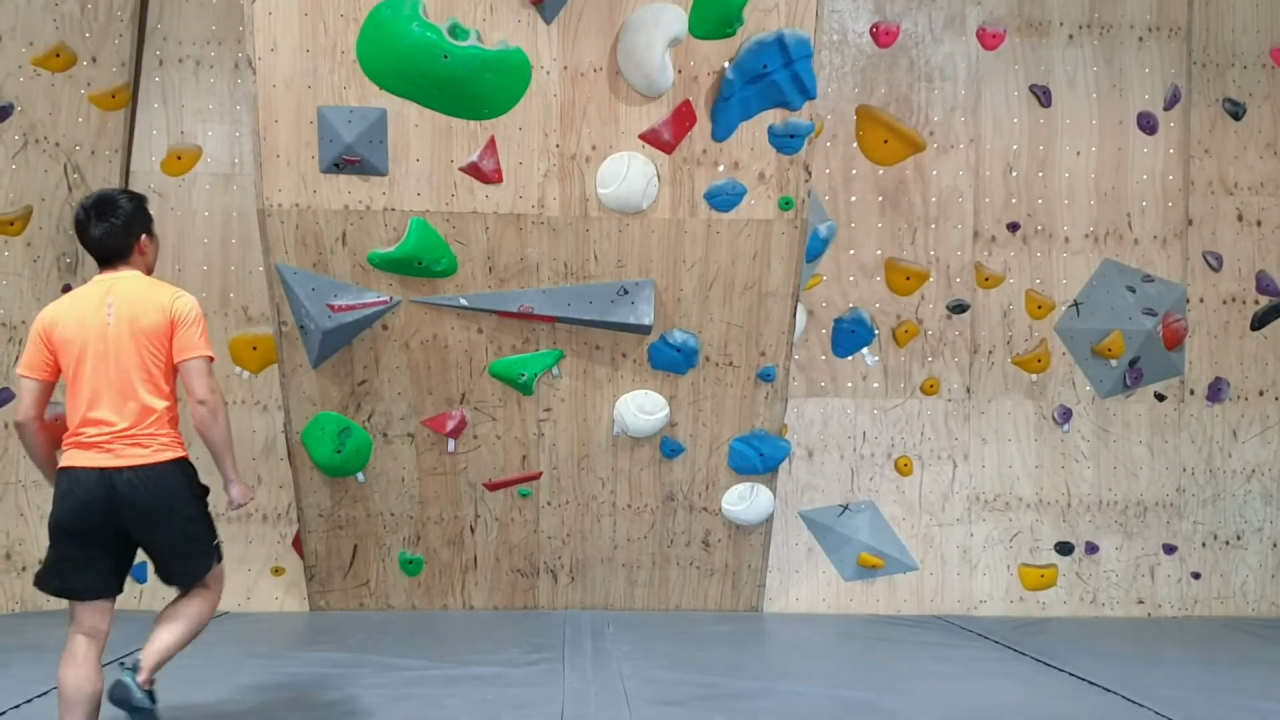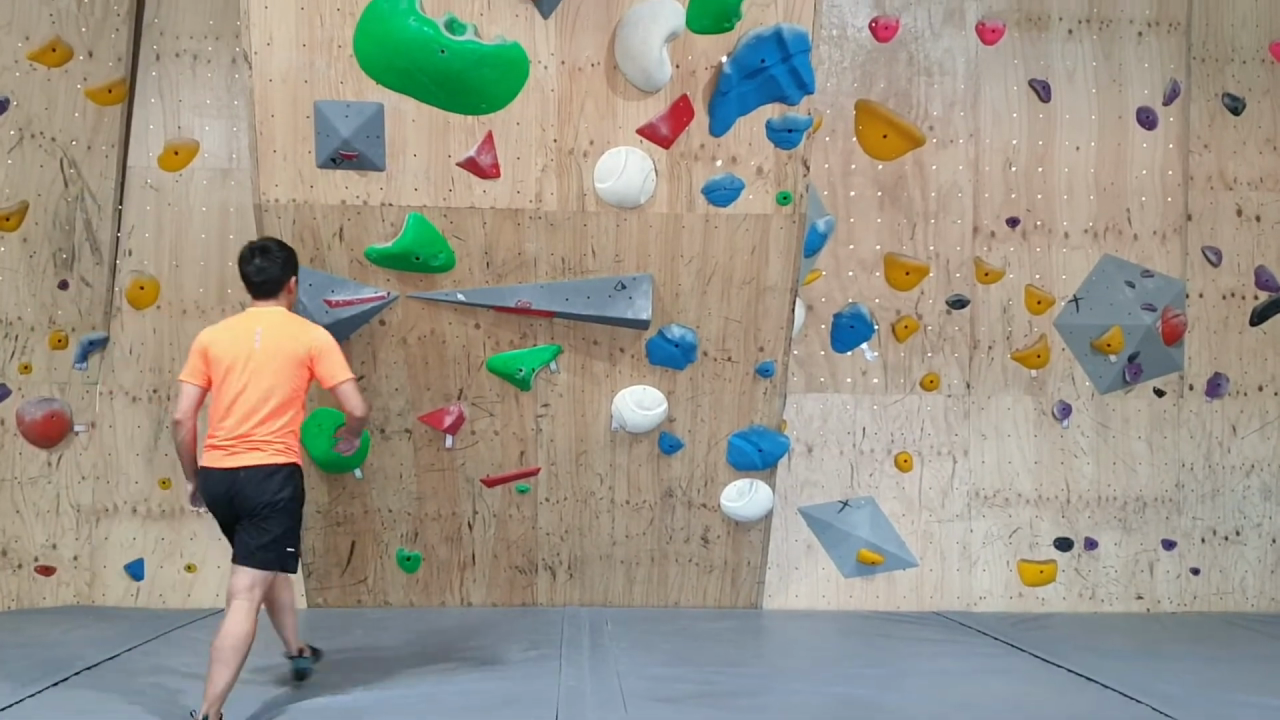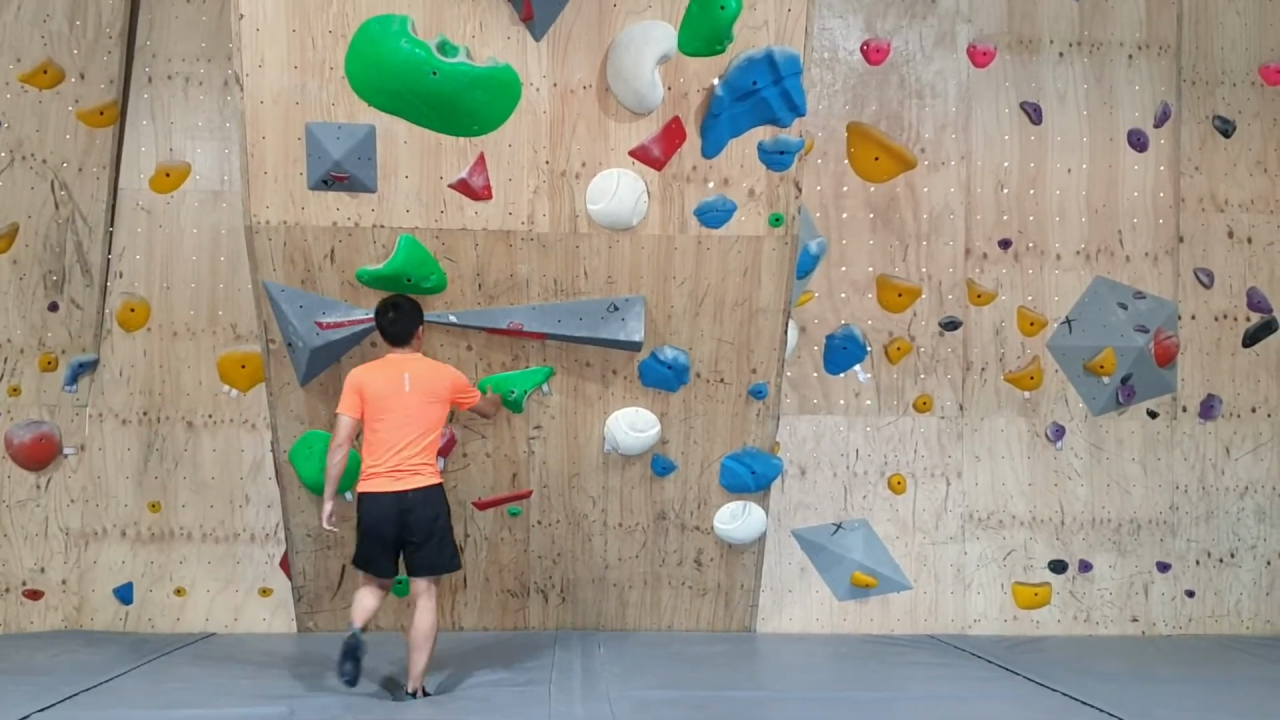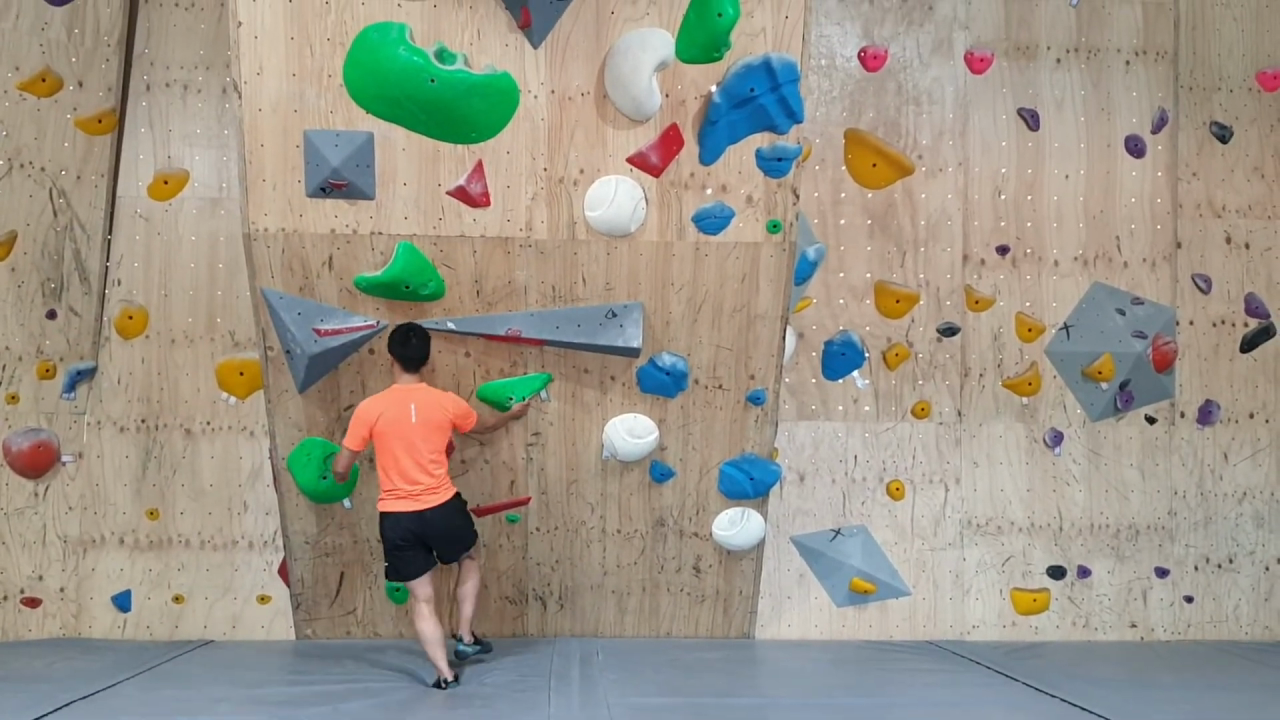
dt=1s
person 1, frame 1
left shoulder: (54, 314)
right shoulder: (175, 304)
left elbow: (26, 417)
right elbow: (203, 399)
left wrist: (58, 479)
right wrist: (232, 477)
left hip: (81, 481)
right hip: (156, 474)
left knee: (86, 631)
right knee: (205, 584)
right ankle: (142, 673)
person 1, frame 2
left shoulder: (211, 336)
right shoulder: (312, 336)
left elbow: (181, 417)
right elbow: (357, 410)
left wrist: (192, 477)
right wrist: (351, 436)
left hip: (216, 475)
right hip: (272, 475)
left knee: (267, 566)
right knee: (243, 596)
left ankle: (298, 653)
person 1, frame 3
left shoulder: (360, 377)
right shoulder: (446, 376)
left elbow: (341, 443)
right elbow: (489, 410)
left wrist: (329, 497)
right wrist: (496, 398)
left hip: (374, 497)
right hip: (425, 496)
left knee: (373, 583)
right knee: (425, 595)
left ankle: (355, 635)
right ankle: (415, 687)
person 1, frame 4
left shoulder: (370, 408)
right shoulder: (447, 403)
left elbow: (340, 468)
right elbow: (485, 425)
left wrist: (341, 476)
right wrist: (514, 414)
left hip: (396, 517)
right hip: (441, 507)
left knee: (421, 598)
right knee: (470, 559)
left ankle: (446, 675)
right ankle: (466, 637)
